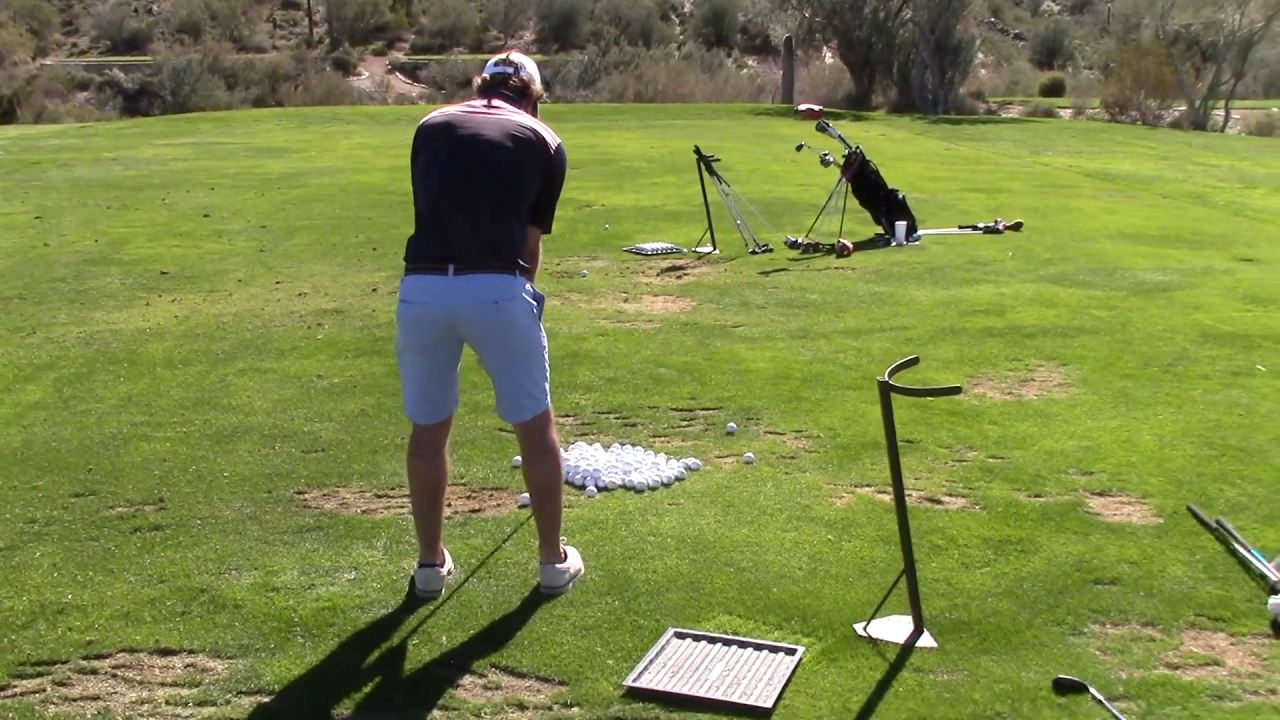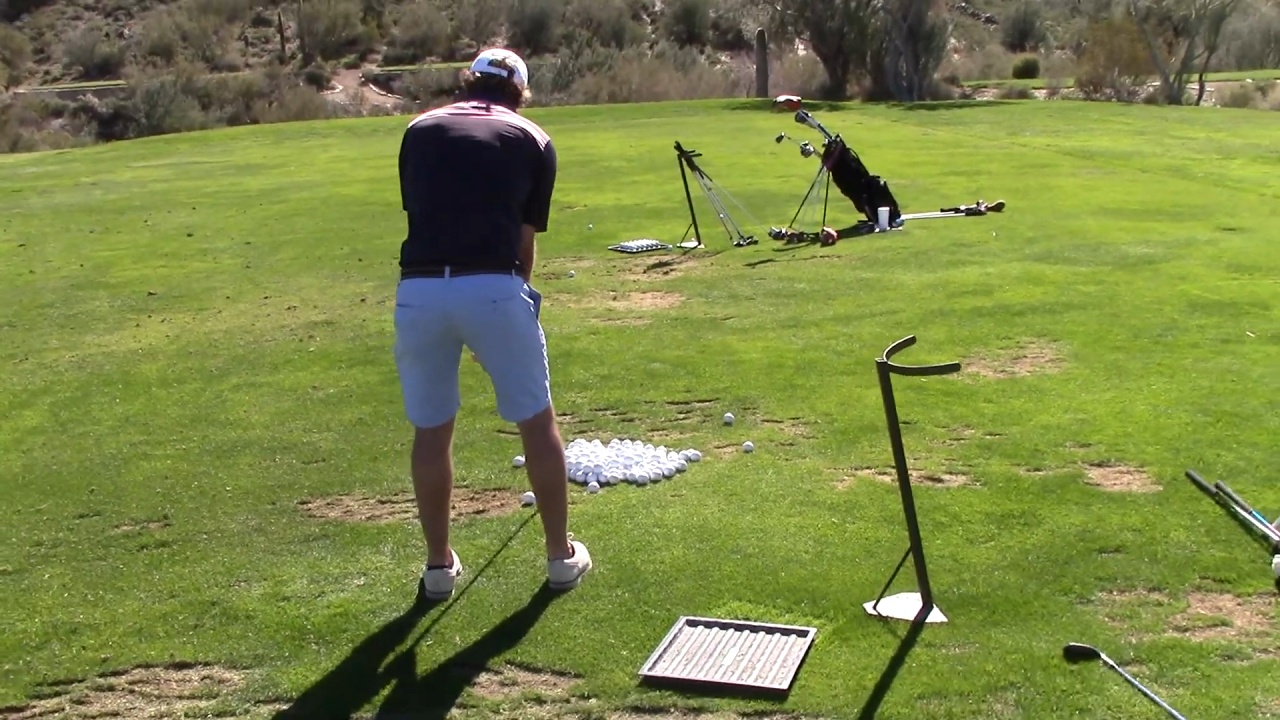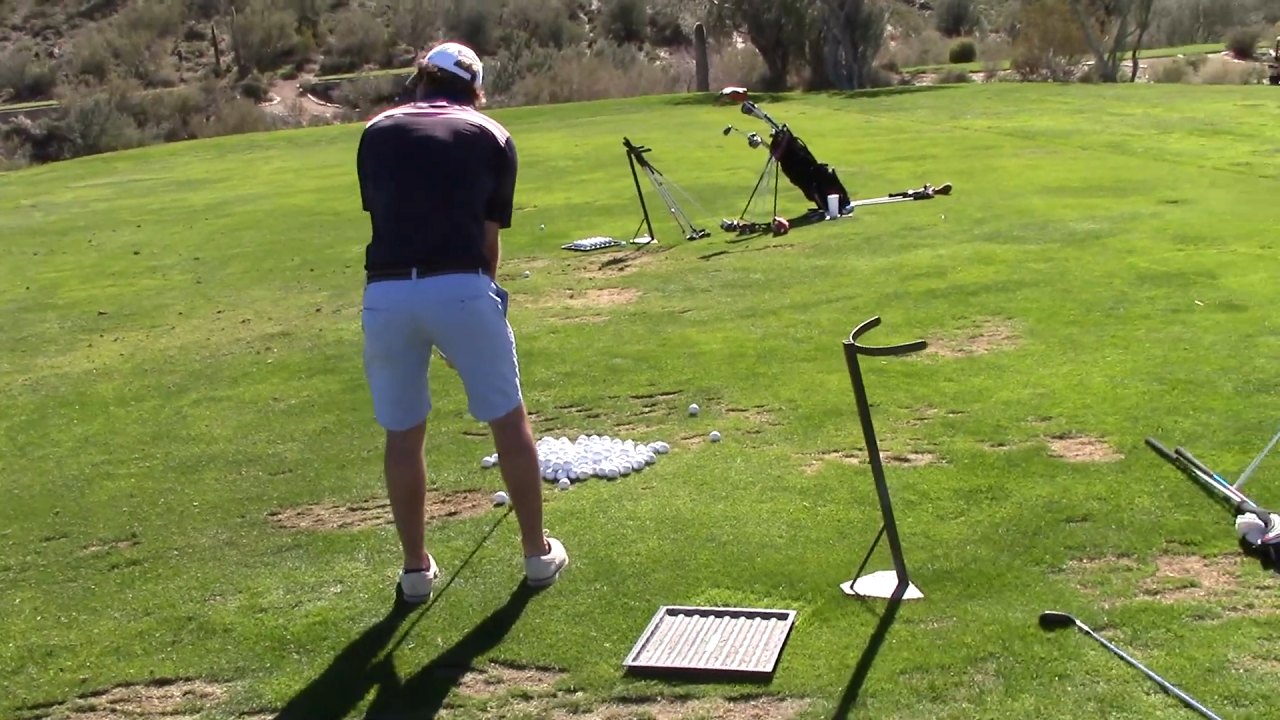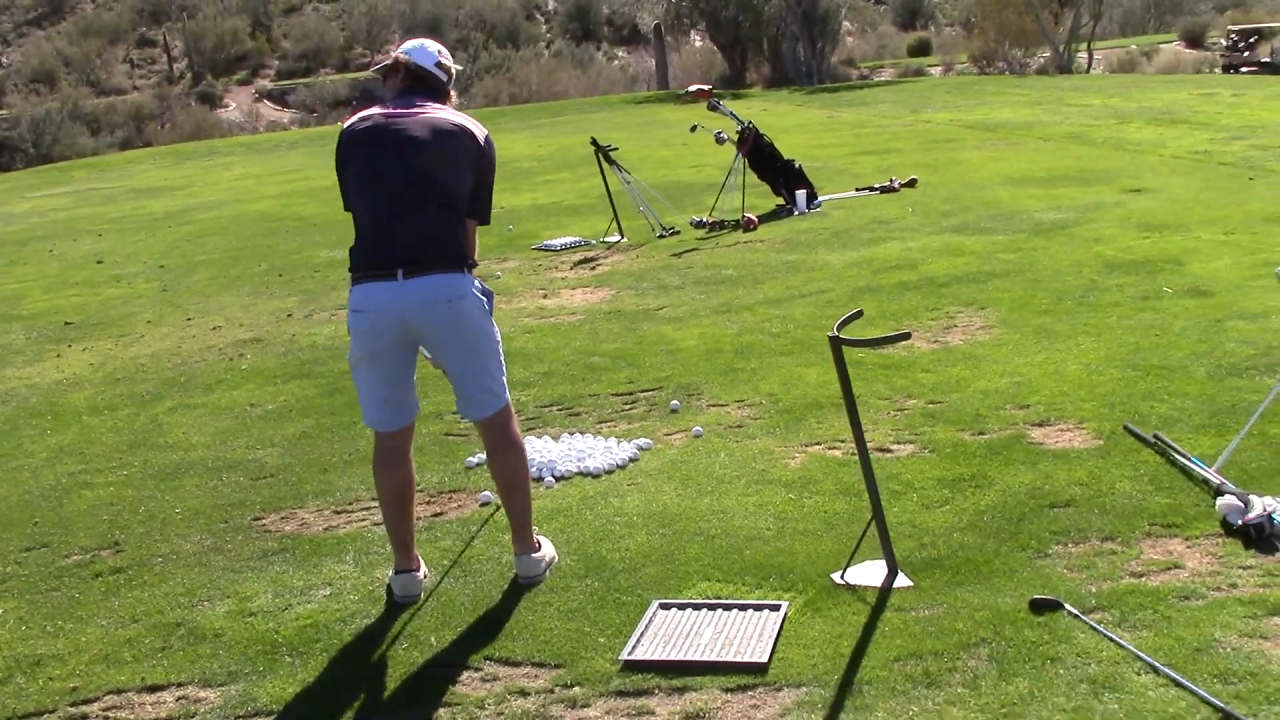
dt=0.1s
person 1, frame 1
left shoulder: (432, 126)
right shoulder: (544, 142)
left hip: (423, 286)
right hip: (497, 288)
left knee: (428, 428)
right knee: (535, 424)
left ankle: (431, 561)
right ankle: (553, 558)
person 1, frame 2
left shoulder: (420, 129)
right shoulder: (532, 139)
left hip: (420, 290)
right hip: (493, 289)
left knee: (430, 431)
right knee: (536, 422)
left ankle: (439, 563)
right ankle: (561, 554)
person 1, frame 3
left shoulder: (377, 132)
right shoulder: (491, 136)
right elbow: (489, 236)
left hip: (387, 292)
right hip: (460, 288)
left knee: (403, 435)
right knee: (508, 420)
left ankle: (417, 567)
right ankle: (537, 551)
person 1, frame 4
left shoulder: (354, 132)
right shoulder: (470, 133)
left elbow: (359, 214)
right elbow: (469, 233)
left hip: (372, 294)
right hip: (446, 287)
left knee: (390, 436)
right knee: (496, 419)
left ankle: (406, 568)
right ankle: (527, 549)
